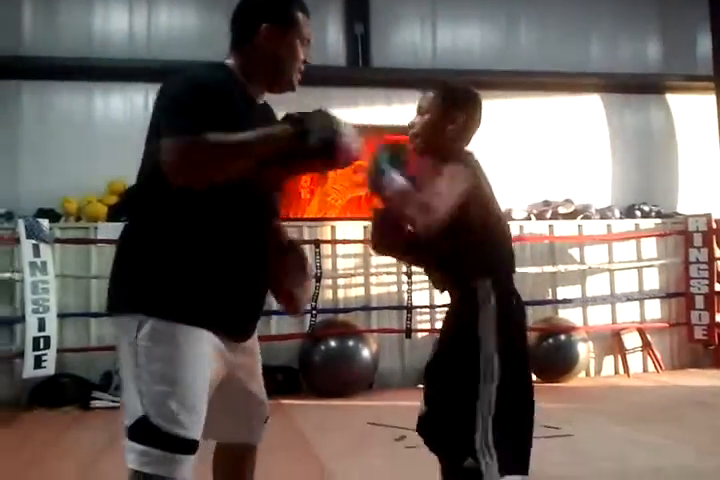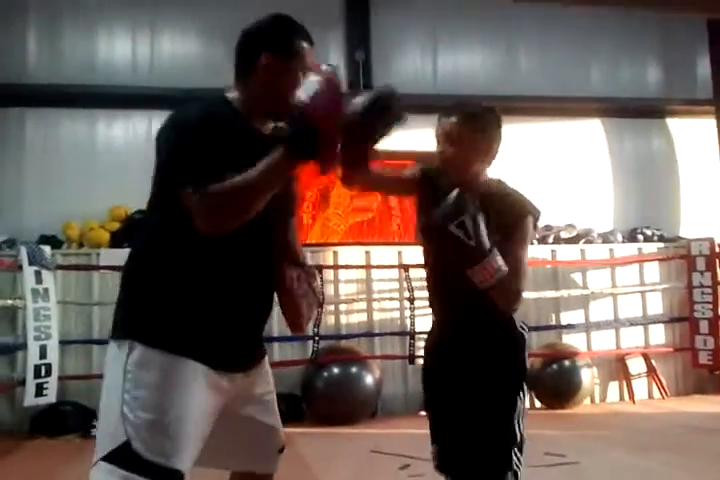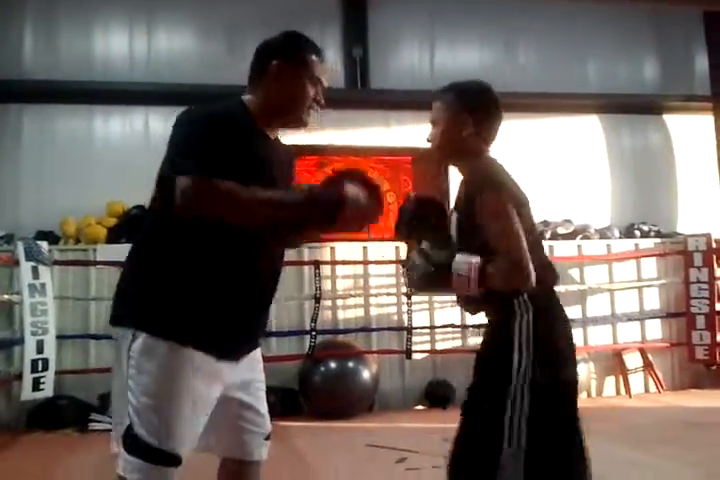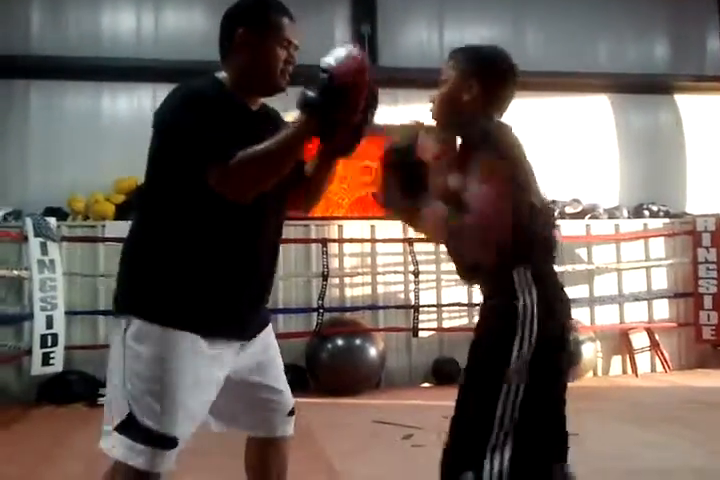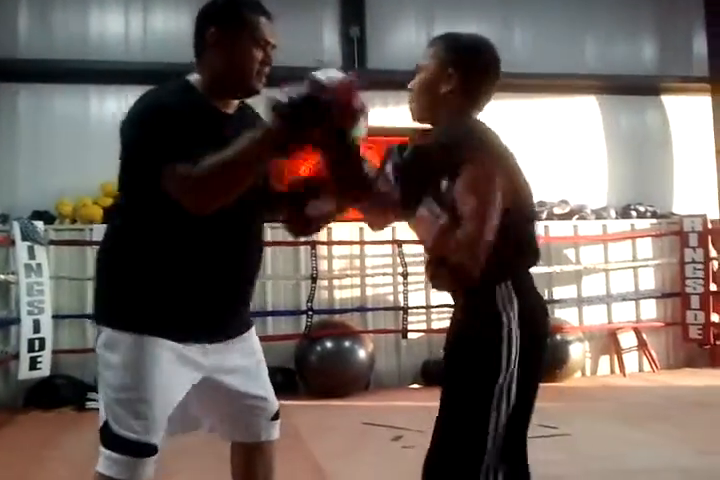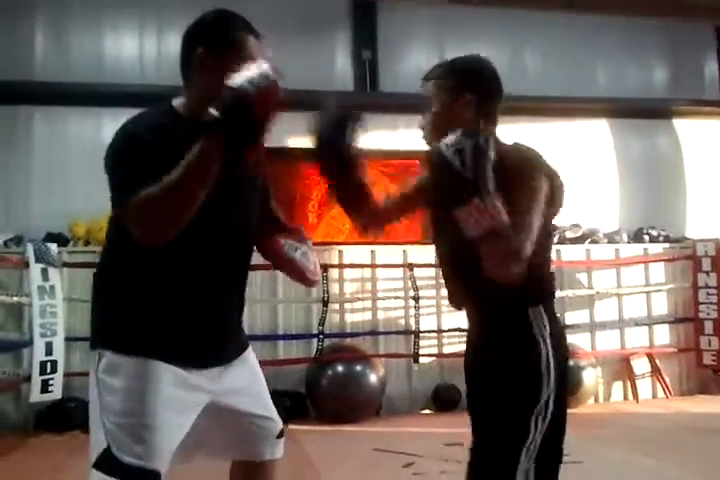
dt=0.4s
person 1, frame 1
left shoulder: (265, 107)
right shoulder: (201, 90)
right elbow: (183, 165)
left wrist: (287, 261)
right wrist: (292, 135)
left hip: (232, 308)
right hip: (171, 304)
left knee: (244, 432)
person 1, frame 2
left shoulder: (275, 143)
right shoulder: (197, 125)
right elbow: (212, 215)
left wrist: (295, 277)
right wrist: (287, 151)
left hip: (241, 344)
right hip: (167, 340)
person 1, frame 3
left shoulder: (274, 154)
right shoulder: (210, 123)
right elbow: (194, 198)
left wrist: (322, 211)
right wrist: (300, 205)
left hip: (235, 334)
right hip: (170, 326)
person 1, frame 4
left shoulder: (267, 119)
right shoulder: (193, 105)
left elbow: (299, 197)
right elbow: (236, 184)
left wrist: (333, 147)
right wrist: (312, 115)
left hip: (243, 313)
right hip: (169, 312)
left knee: (274, 425)
person 1, frame 5
left shoulder: (248, 119)
right shoulder: (161, 111)
right elbow: (199, 194)
left wrist: (300, 204)
right wrist: (283, 126)
left hip: (226, 319)
right hip: (149, 319)
left knee: (259, 428)
person 1, frame 6
left shoulder: (240, 136)
right shoulder: (144, 137)
left elbow: (260, 214)
right elbow: (150, 224)
right wrist: (217, 138)
left hip: (222, 342)
right hip: (145, 347)
person 2, frame 1
left shoulder: (457, 168)
right shoulder: (435, 168)
left elbow: (421, 220)
left wrist: (386, 175)
right wrist: (388, 235)
left hip: (486, 310)
right hip: (465, 311)
left knee: (479, 448)
right knee: (446, 436)
person 2, frame 2
left shoulder: (514, 208)
right shoulder: (434, 185)
left elbow: (509, 299)
right elbow: (358, 177)
left wrist: (477, 248)
left hip: (494, 343)
right hip: (446, 337)
person 2, frame 3
left shoulder: (483, 184)
right shoulder: (485, 181)
left elbow: (519, 273)
left wrist: (453, 270)
left hip: (526, 328)
right hip: (526, 327)
person 2, frame 4
left shoulder: (490, 146)
right shoulder: (475, 147)
left elbow: (481, 244)
left wrist: (423, 203)
left hip: (521, 306)
right hip: (529, 304)
person 2, frame 5
left shoulder: (477, 150)
right shoulder: (447, 144)
left elbow: (469, 254)
right elbow: (380, 216)
left wrist: (417, 204)
left hip: (498, 315)
right hip: (482, 312)
person 2, frame 6
left shoulder: (526, 169)
right shoulder: (447, 169)
left elbow: (511, 265)
right elbow: (372, 216)
left wrist: (474, 195)
right wrist: (339, 160)
left hip: (526, 336)
right hip: (491, 335)
